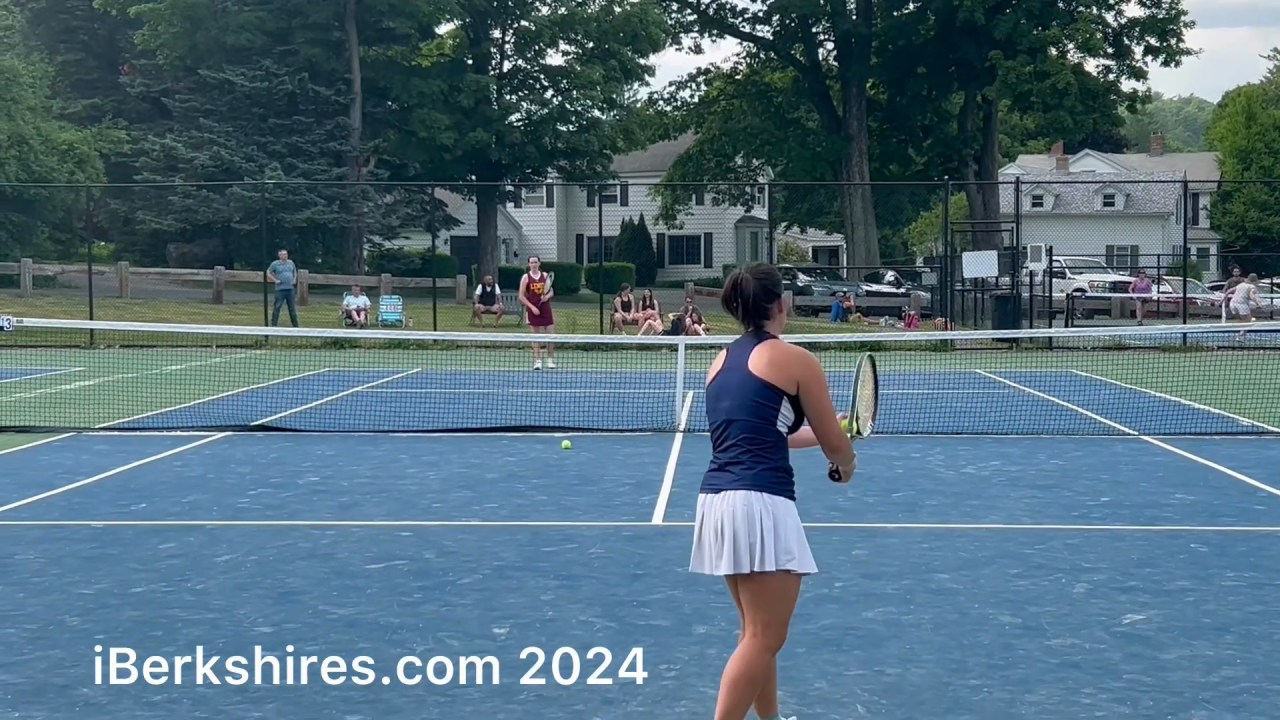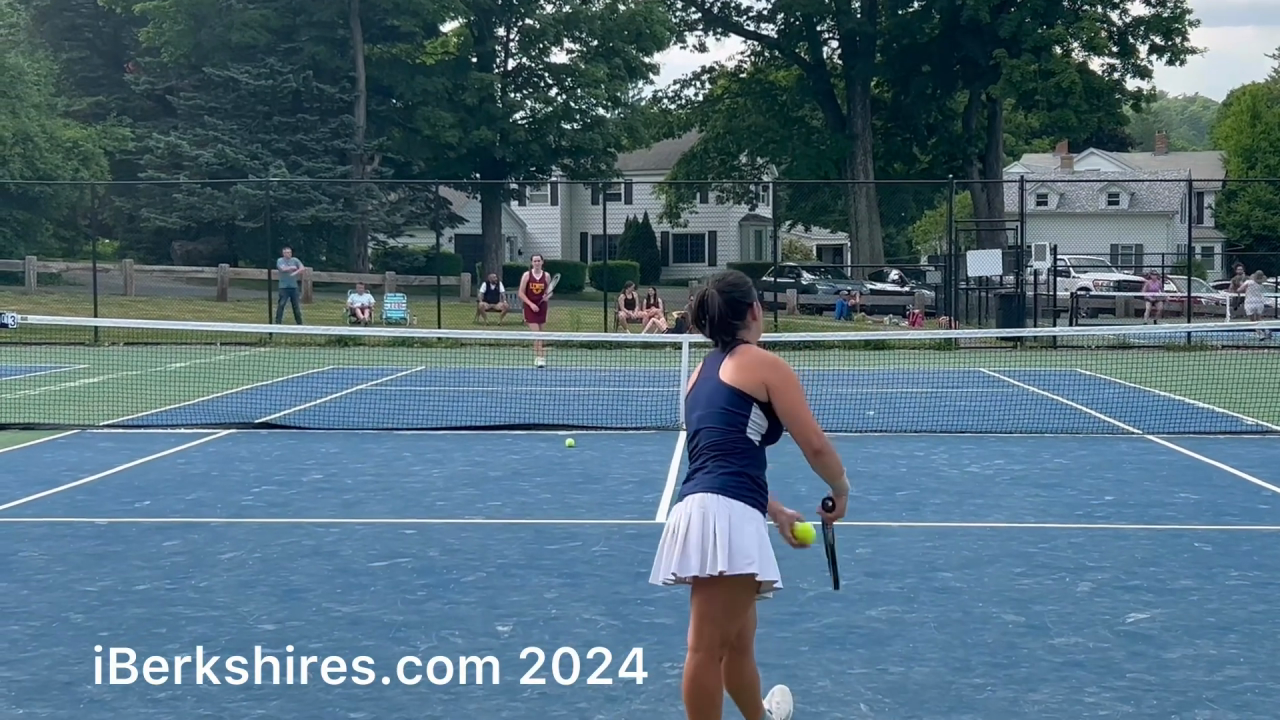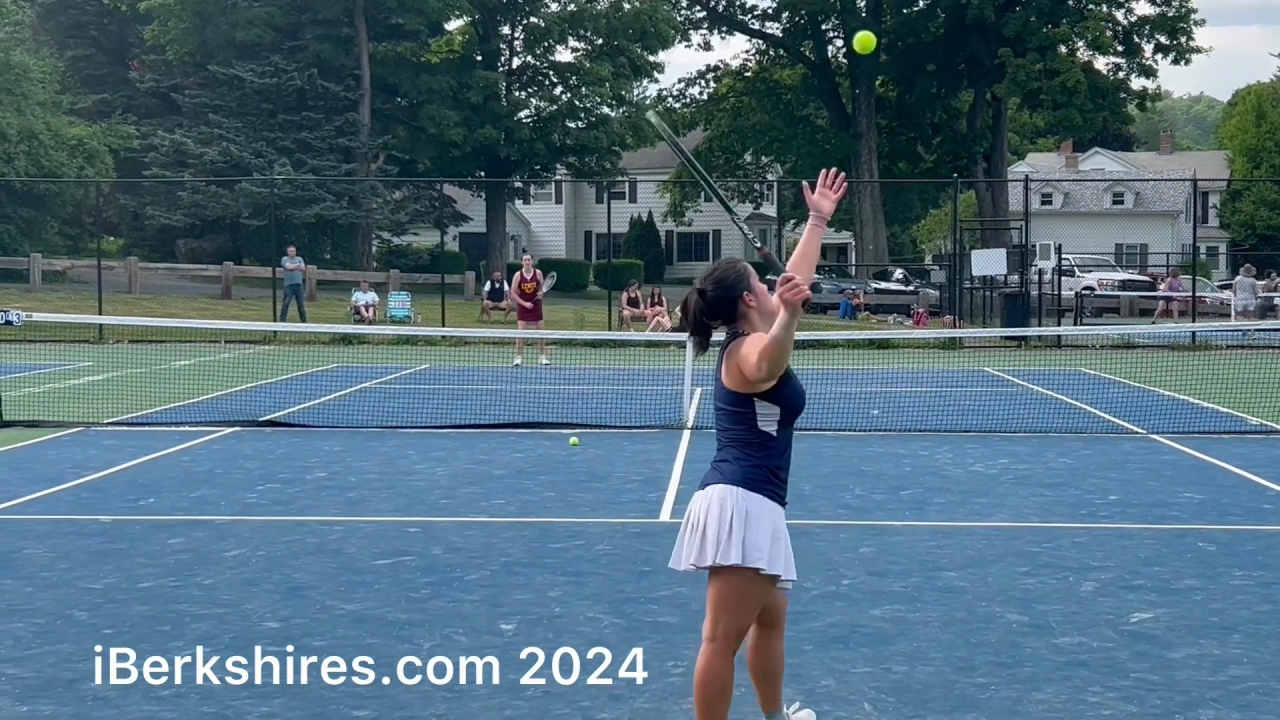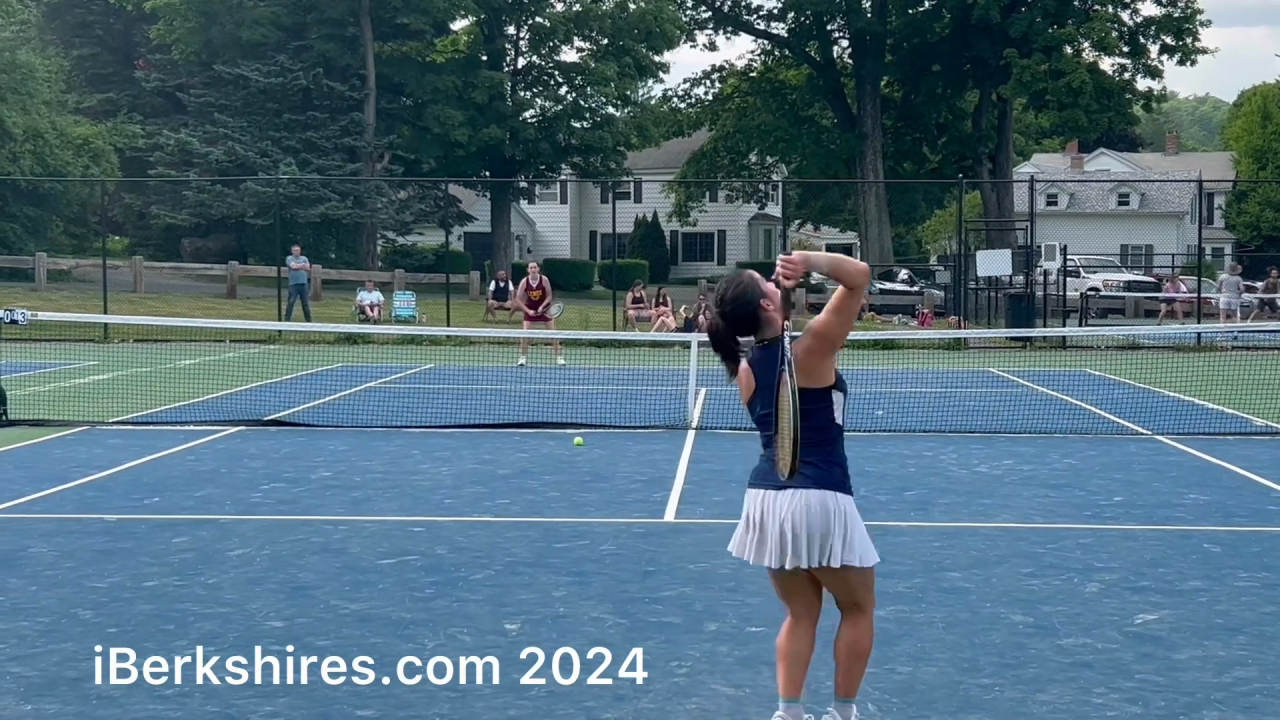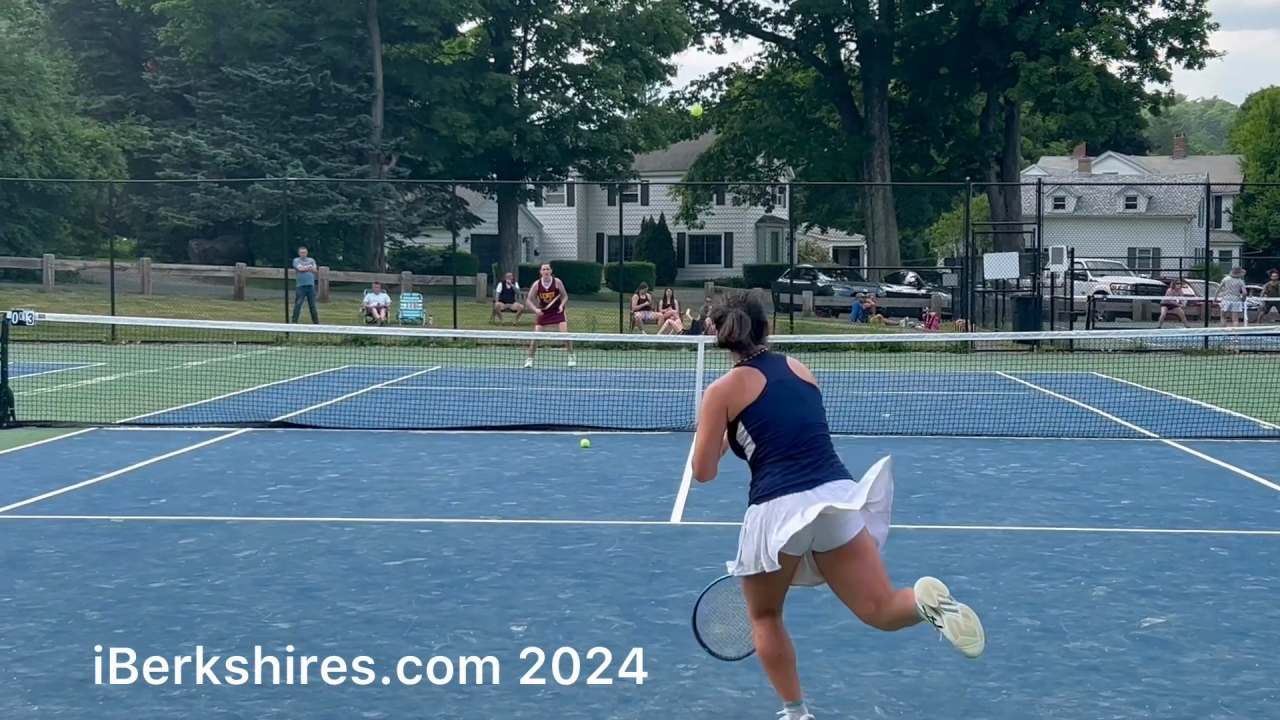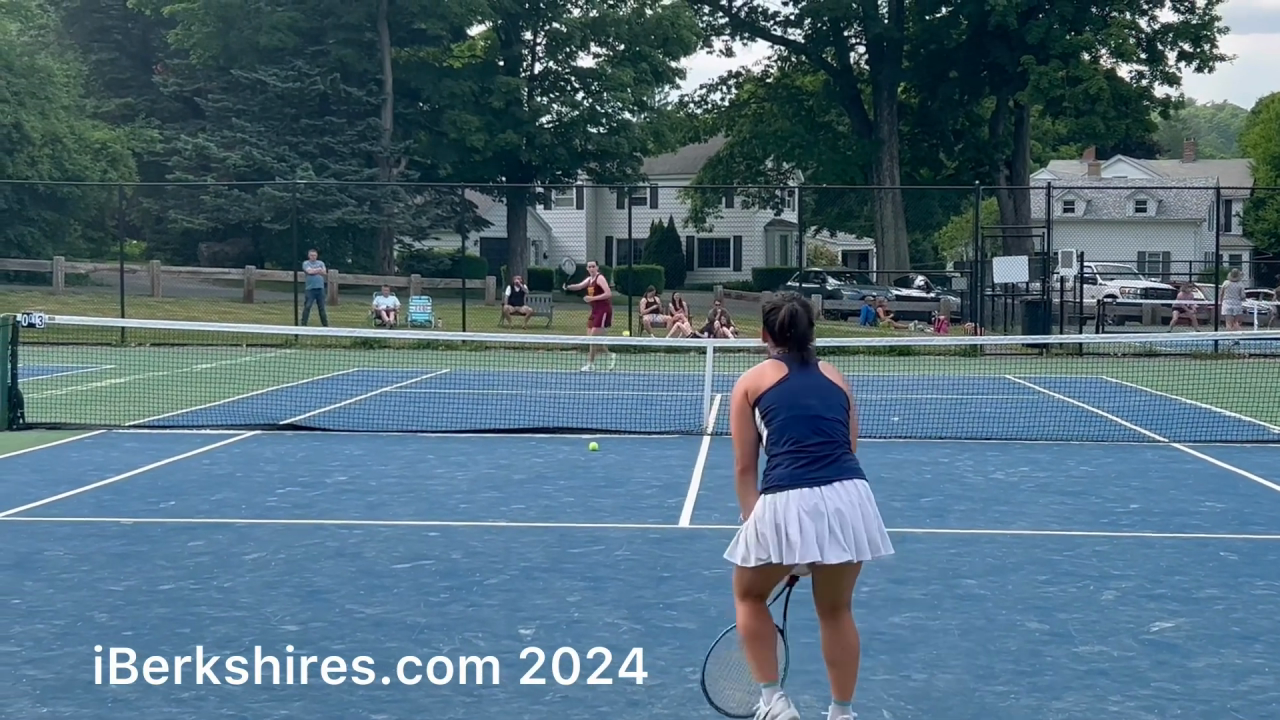
dt=0.5s
person 1, frame 1
left shoulder: (721, 361)
right shoulder: (795, 359)
right elbow: (836, 443)
left wrist: (816, 434)
right wrist: (846, 465)
left hip: (716, 502)
right hip: (760, 504)
left knee: (760, 629)
right knee: (763, 639)
person 1, frame 2
left shoulder: (704, 372)
right shoulder: (765, 364)
right elbow: (814, 445)
left wrist: (778, 513)
right wrist: (840, 490)
left hip: (697, 508)
right hip: (725, 513)
left knee: (738, 639)
right knee: (708, 647)
person 1, frame 3
left shoulder: (749, 340)
right shoulder: (748, 350)
left elbow: (794, 281)
right elbow: (772, 364)
left wrist: (818, 221)
right wrist: (789, 313)
left hip: (739, 502)
right hip: (743, 505)
left knee: (771, 617)
right knee: (723, 638)
person 1, frame 4
left shoulder: (747, 369)
right shoulder: (808, 349)
right elbow: (858, 278)
left wrist: (785, 294)
right wrist: (811, 259)
left hip: (766, 500)
right hip: (818, 504)
left knee: (800, 614)
right knee: (857, 609)
person 1, frame 5
left shoulder: (723, 391)
right shoulder: (800, 369)
left elbow: (703, 471)
left wrist: (716, 434)
left hip: (778, 511)
right hip: (838, 494)
left knee: (764, 618)
right knee: (883, 608)
right ankle: (927, 601)
person 1, frame 6
left shoulder: (751, 381)
right shoulder: (836, 378)
left elbow: (745, 464)
left wrist: (750, 518)
left hip: (786, 503)
right hip: (849, 497)
left knee: (748, 597)
right knee: (836, 612)
